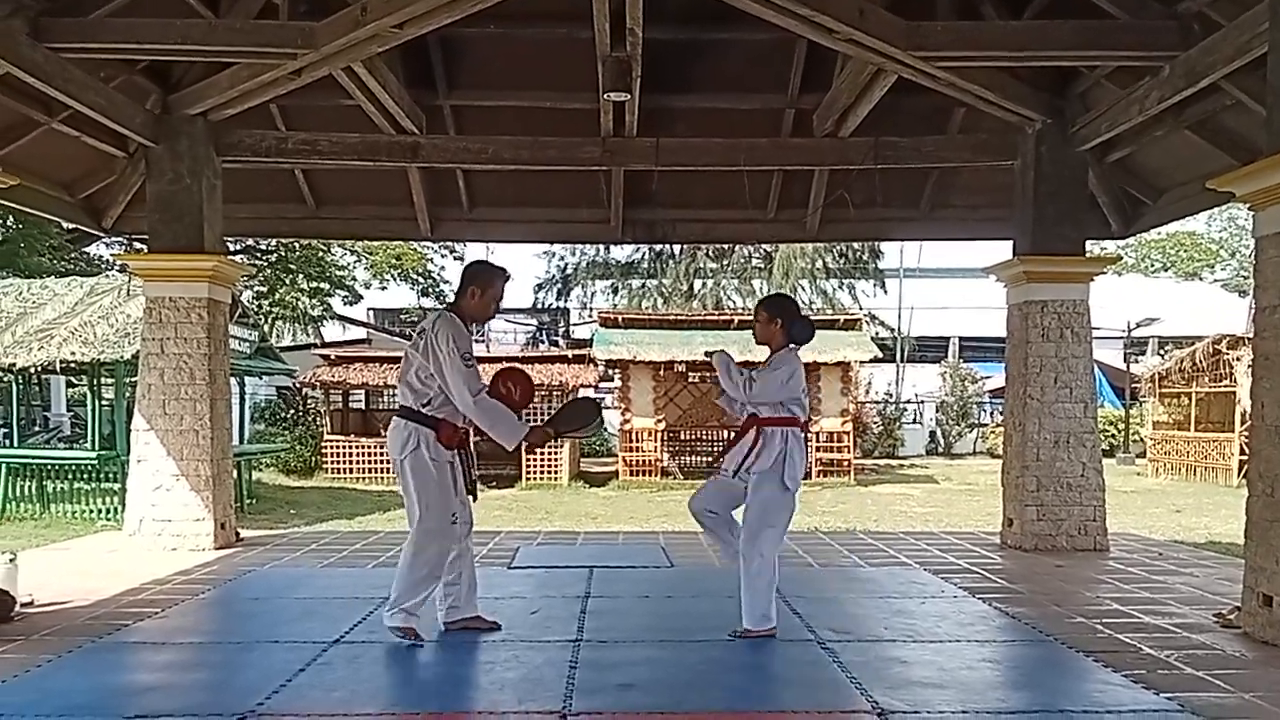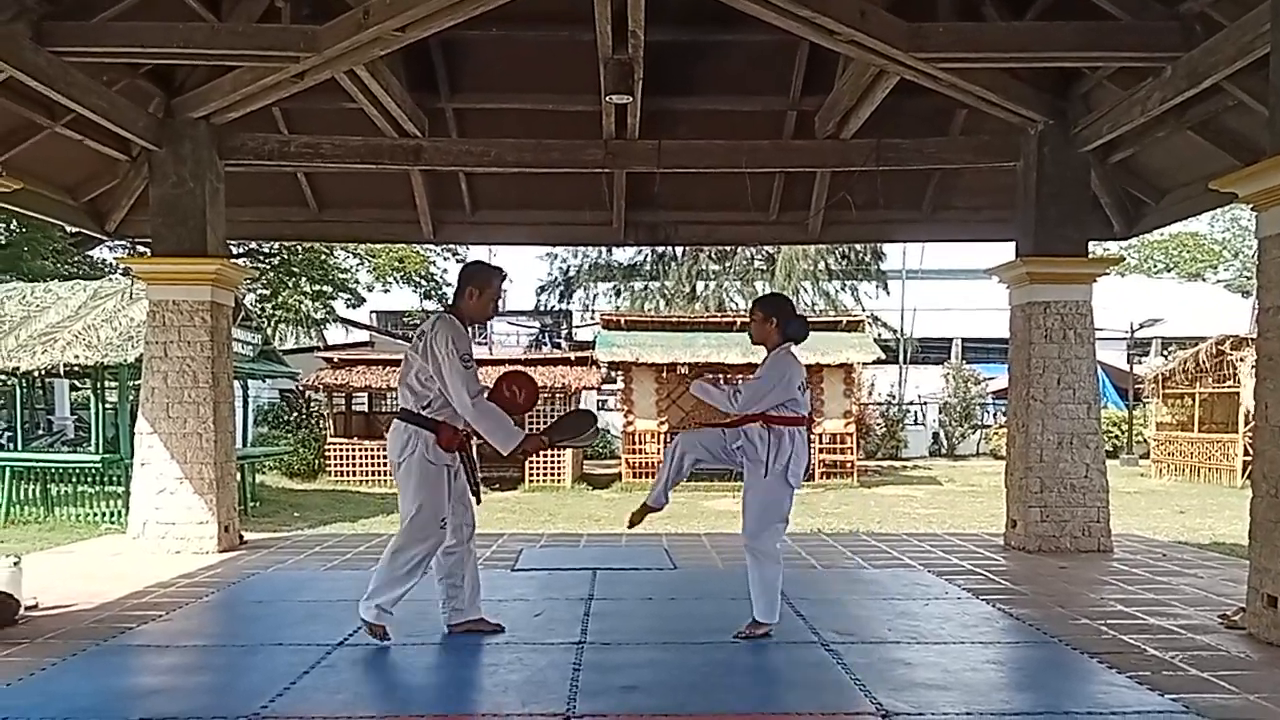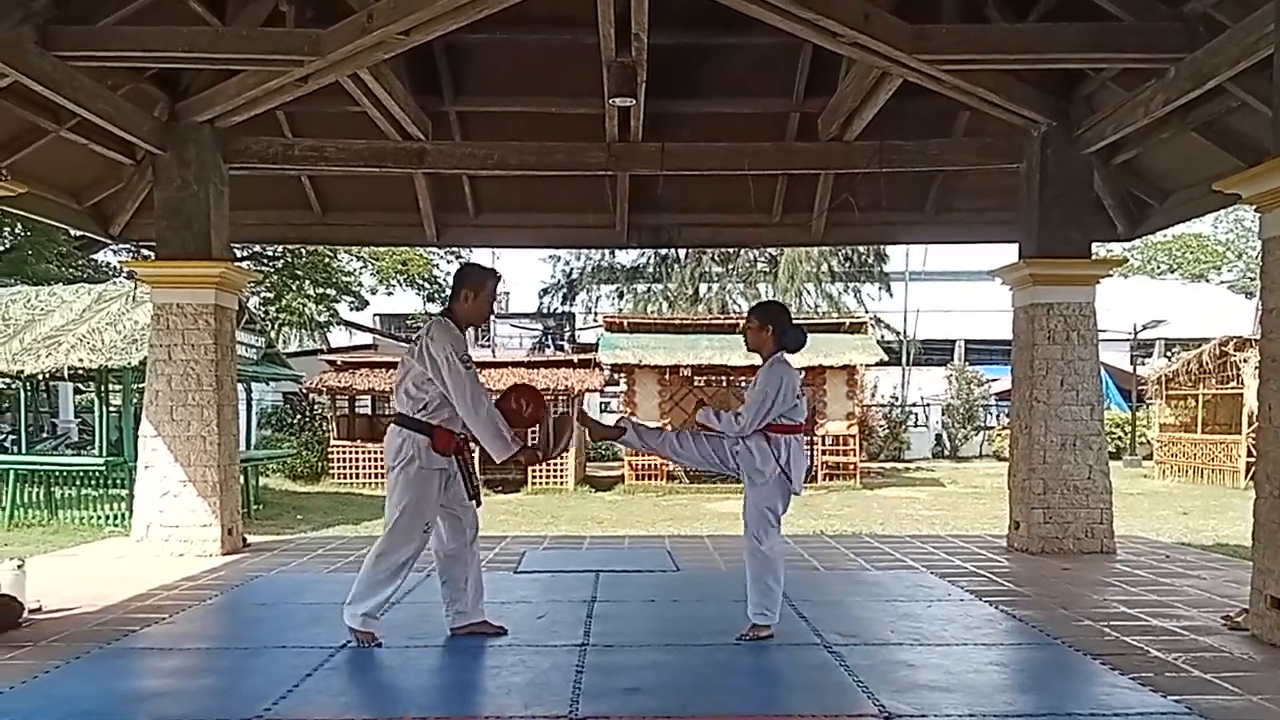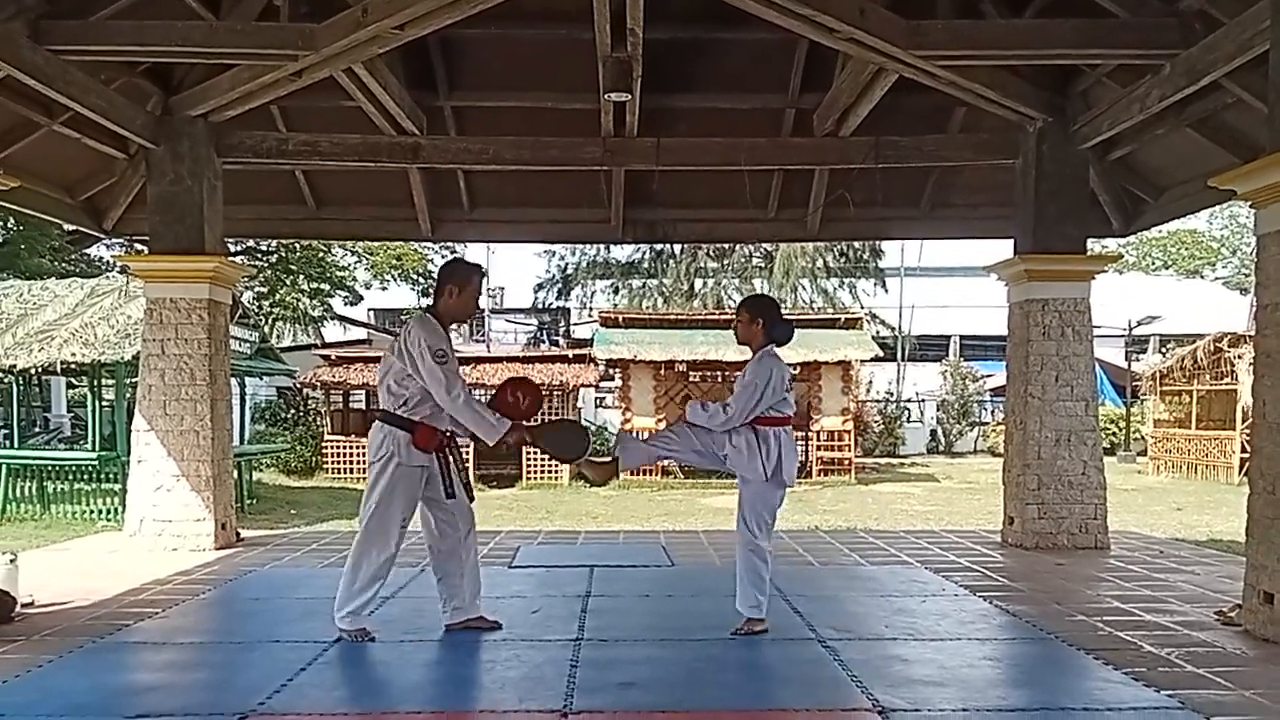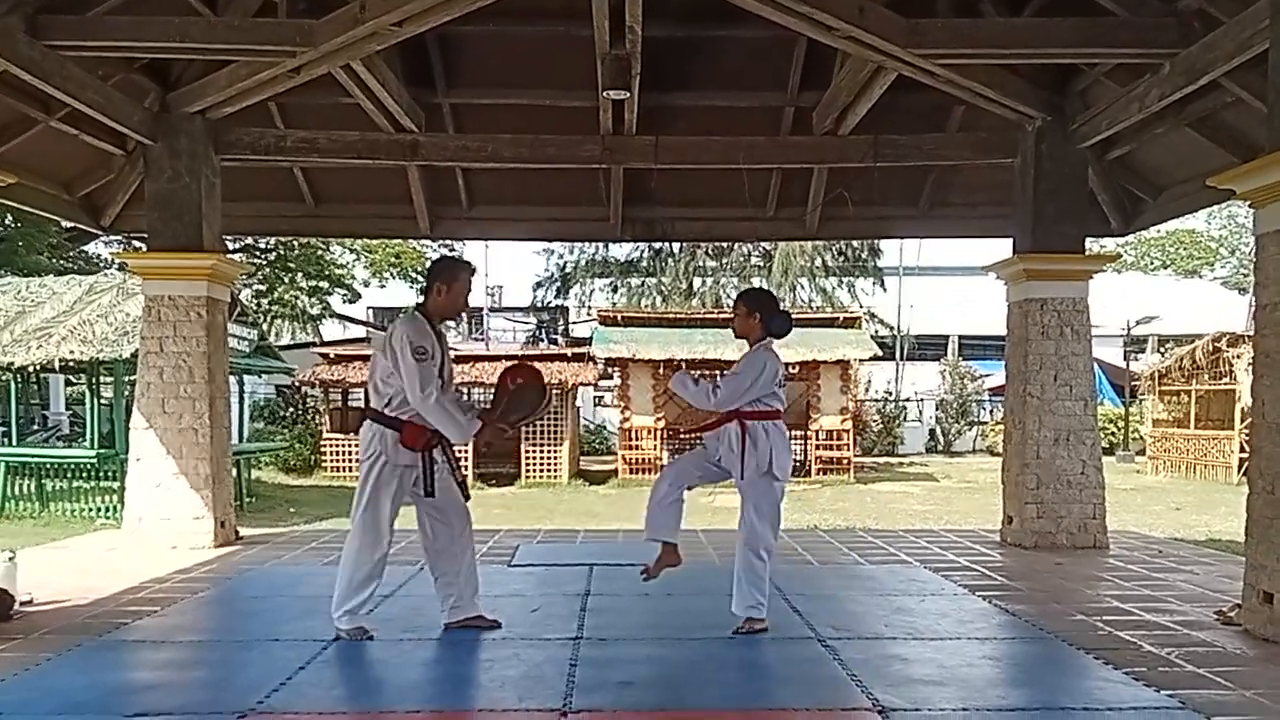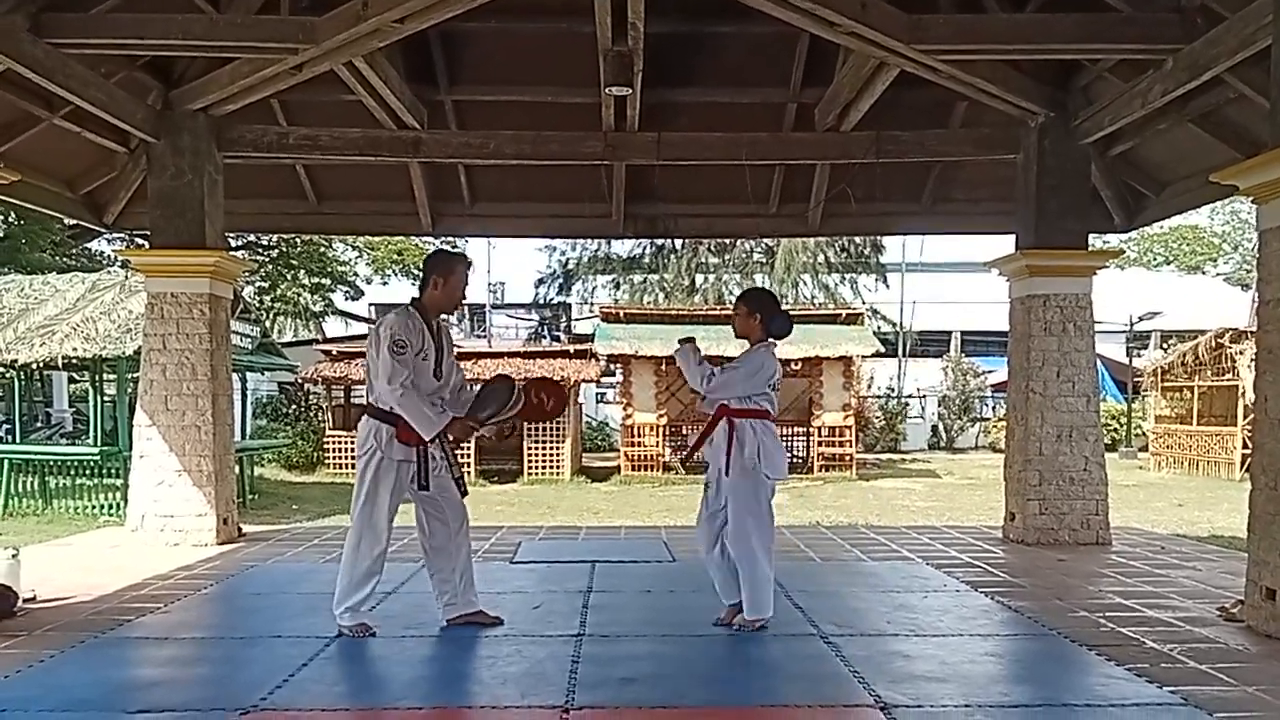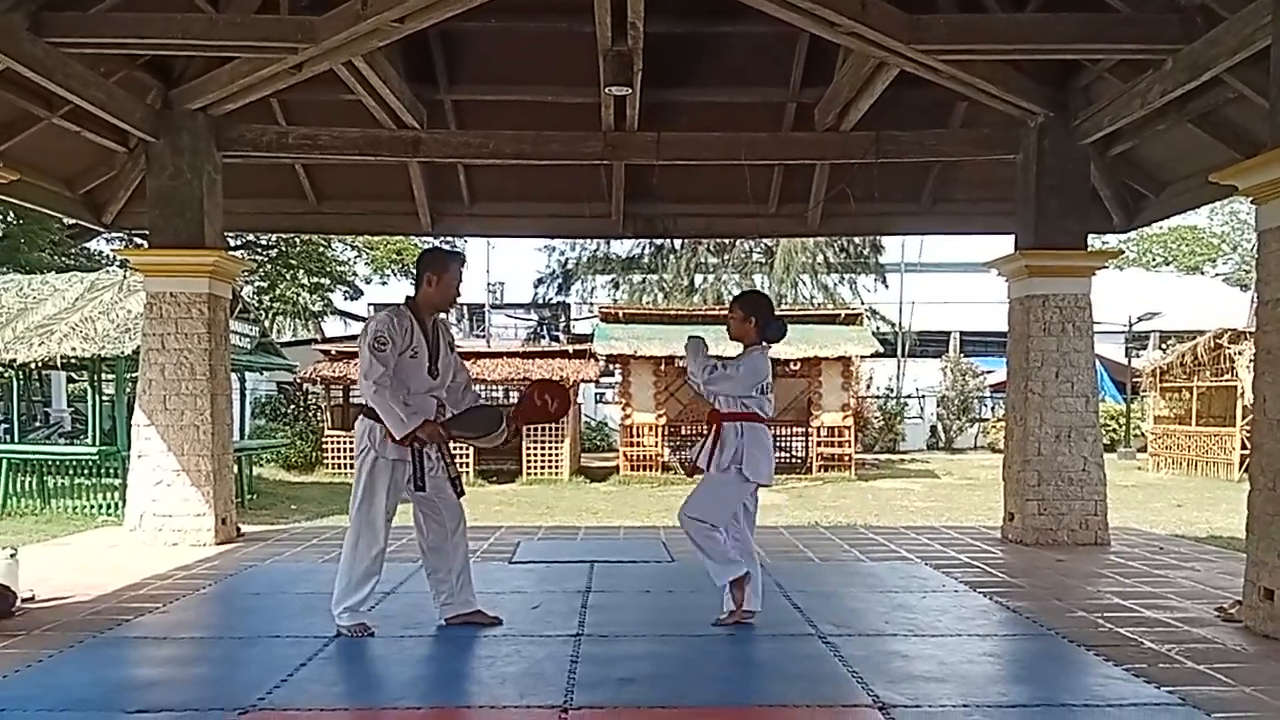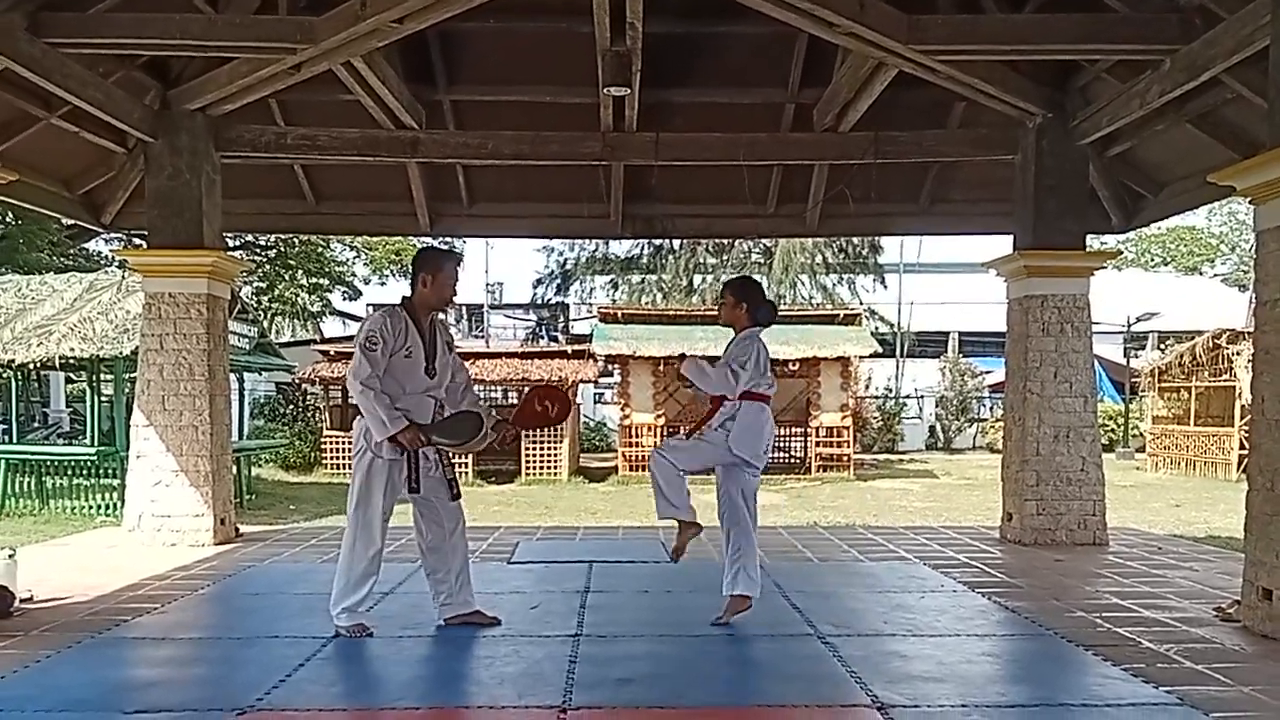
dt=0.1s
person 1, frame 1
left shoulder: (445, 326)
right shoulder: (448, 332)
right elbow: (470, 399)
left wrist: (508, 416)
right wrist: (524, 433)
left hip: (440, 442)
right hip: (420, 440)
left knee: (455, 525)
right knee: (435, 528)
left ankle: (458, 610)
right ankle: (400, 612)
person 1, frame 2
left shoulder: (448, 329)
right shoulder: (446, 333)
right elbow: (469, 401)
left wrist: (505, 418)
right wrist: (518, 439)
left hip: (441, 445)
right hip: (420, 441)
left knee: (458, 527)
right knee: (425, 530)
left ankle: (462, 612)
right ankle: (376, 607)
person 1, frame 3
left shoulder: (449, 335)
right shoulder: (442, 336)
right elbow: (470, 402)
left wrist: (500, 429)
right wrist: (513, 448)
left hip: (442, 450)
right hip: (416, 446)
left knee: (460, 531)
right knee: (405, 536)
left ankle: (465, 615)
right ankle: (359, 615)
person 1, frame 4
left shoulder: (435, 333)
right shoulder: (423, 334)
right elbow: (452, 396)
left wrist: (493, 421)
right wrist: (503, 429)
left hip: (429, 447)
right hip: (399, 443)
left knee: (456, 526)
right knee: (381, 532)
left ankle: (461, 610)
right ankle: (349, 617)
person 1, frame 5
left shoulder: (436, 335)
right shoulder: (407, 330)
left elbow: (442, 395)
right elbow: (423, 395)
left wrist: (477, 418)
right wrist: (475, 427)
left hip: (427, 447)
right hip: (390, 442)
left knee: (453, 525)
right knee: (372, 533)
left ankle: (460, 609)
right ankle: (347, 616)
person 1, frame 6
left shoulder: (440, 332)
right shoulder: (397, 325)
left elbow: (454, 391)
right elbow: (395, 387)
right wrist: (444, 424)
left hip: (427, 444)
right hip: (387, 438)
left knee: (449, 522)
right knee: (371, 529)
left ankle: (460, 605)
right ankle: (348, 613)
person 1, frame 7
left shoulder: (442, 332)
right shoulder: (389, 323)
left elbow: (459, 390)
right elbow: (374, 383)
left wrist: (493, 425)
right wrist: (411, 427)
left hip: (426, 442)
right hip: (385, 438)
left knee: (447, 522)
right knee: (369, 528)
left ankle: (457, 605)
right ankle: (348, 613)
person 1, frame 8
left shoulder: (440, 332)
right shoulder: (383, 324)
left elbow: (459, 391)
right elbow: (362, 383)
left wrist: (491, 425)
right wrist: (396, 427)
left hip: (425, 444)
right hip: (382, 439)
left knee: (446, 523)
right knee: (367, 528)
left ankle: (457, 605)
right ankle: (347, 613)
person 2, frame 1
left shoulder: (787, 365)
right shoulder: (773, 363)
left elbow: (751, 396)
right elbow: (742, 409)
left wrist: (723, 363)
right wrist: (724, 379)
left hip: (777, 459)
right hip: (757, 454)
left knee: (757, 541)
right knee: (708, 506)
left ankle: (760, 622)
right ankle: (746, 562)
person 2, frame 2
left shoulder: (784, 365)
right shoulder: (777, 363)
left elbow: (740, 402)
left wrist: (701, 387)
right wrist: (705, 389)
left hip: (778, 453)
right hip: (755, 444)
left knee: (762, 538)
right knee: (685, 443)
left ankle: (764, 617)
right ankle: (654, 502)
person 2, frame 3
left shoulder: (779, 374)
right shoulder: (773, 370)
left elbow: (745, 422)
left wrist: (707, 414)
right wrist: (711, 419)
left hip: (774, 461)
right hip: (752, 451)
left knee: (762, 541)
right knee: (685, 440)
left ankle: (763, 621)
right ankle: (615, 433)
person 2, frame 4
left shoulder: (767, 367)
right shoulder: (762, 363)
left elbow: (733, 414)
left wrist: (695, 408)
left hip: (765, 455)
right hip: (741, 444)
left knee: (753, 535)
right knee: (674, 439)
left ankle: (756, 614)
right ankle: (610, 466)
person 2, frame 5
left shoulder: (762, 360)
right shoulder: (756, 358)
left elbow: (716, 396)
left wrist: (679, 380)
left hip: (760, 450)
right hip: (734, 444)
left knee: (754, 533)
right knee: (671, 477)
left ankle: (754, 613)
right ankle: (668, 550)
person 2, frame 6
left shoulder: (759, 360)
right shoulder: (754, 357)
left elbow: (710, 384)
left wrist: (687, 353)
right wrist: (703, 379)
left hip: (750, 451)
right hip: (730, 449)
left knee: (747, 534)
right knee: (711, 532)
left ankle: (755, 611)
right ankle: (736, 602)
person 2, frame 7
left shoulder: (753, 361)
right shoulder: (750, 359)
left elbow: (706, 380)
right elbow: (726, 397)
left wrist: (695, 350)
left hip: (741, 450)
right hip: (733, 449)
left knee: (696, 516)
right knee: (731, 527)
left ankle: (741, 578)
right ankle: (739, 604)
person 2, frame 8
left shoulder: (750, 344)
right shoulder: (743, 343)
left elbow: (728, 384)
right elbow: (725, 384)
left wrist: (692, 366)
right wrist: (698, 369)
left hip: (740, 430)
right hip: (736, 431)
left knee: (664, 456)
right knee: (736, 519)
left ankle: (687, 521)
right ankle: (740, 592)
